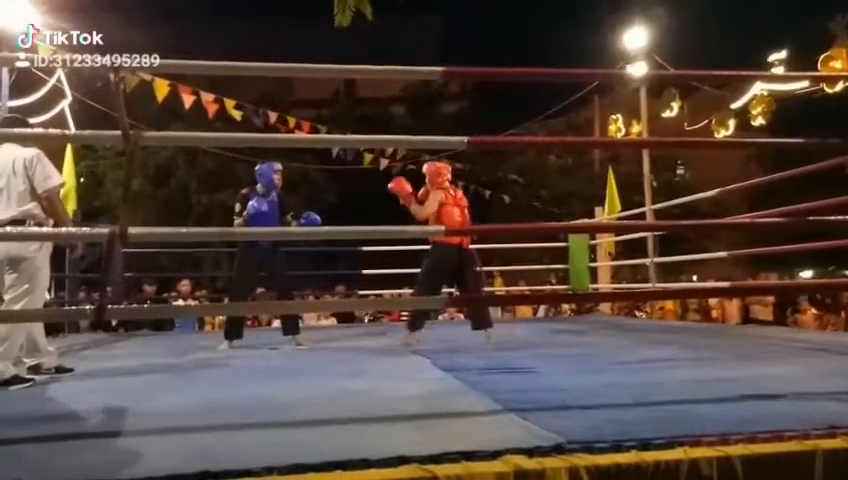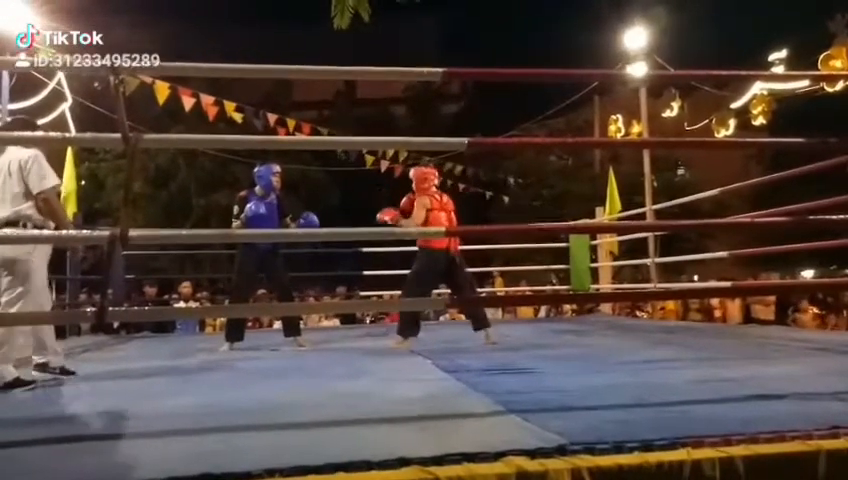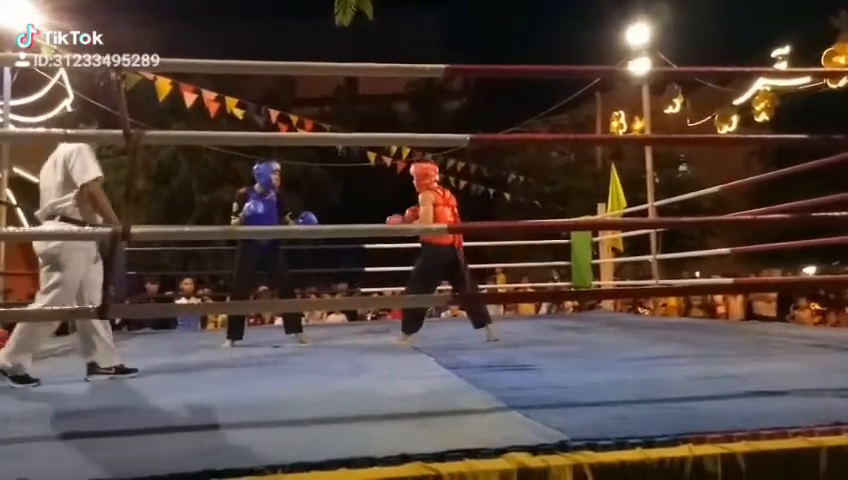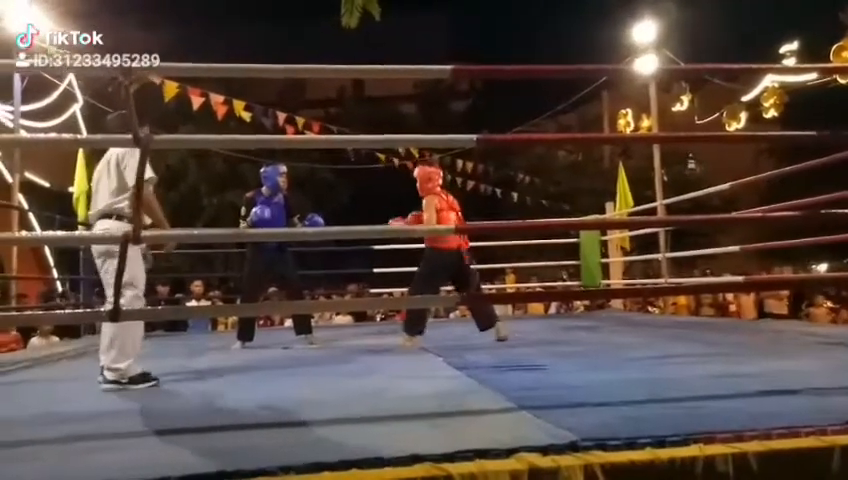
dt=0.7s
person 1, frame 1
right shoulder: (30, 155)
right elbow: (49, 197)
right wrist: (70, 231)
right hip: (28, 237)
left knee: (27, 302)
left ankle: (43, 360)
person 1, frame 2
right shoulder: (30, 156)
right elbow: (46, 198)
right wrist: (71, 233)
right hip: (25, 240)
left knee: (37, 302)
left ankle: (47, 359)
person 1, frame 3
left shoulder: (57, 157)
right shoulder: (78, 149)
right elbow: (92, 190)
right wrist: (116, 223)
left hip: (75, 236)
right hip: (67, 236)
left knee: (93, 301)
right knee: (54, 301)
left ankle: (102, 363)
person 1, frame 4
left shoulder: (106, 160)
right shoulder: (129, 151)
right elbow: (142, 193)
right wrist: (165, 229)
left hip: (106, 231)
right hip: (119, 232)
left knee: (119, 301)
right knee: (128, 300)
left ankle: (113, 367)
right ankle: (119, 372)
person 2, frame 1
left shoulder: (277, 196)
right shoulder: (246, 195)
left elbow: (287, 222)
right elbow: (236, 226)
left wrist: (302, 223)
right wrist: (247, 215)
left hip: (272, 249)
right hip: (250, 249)
left knee: (285, 290)
right knee: (239, 292)
left ankle: (295, 335)
right ankle: (229, 339)
person 2, frame 2
left shoulder: (276, 198)
right shoulder: (245, 197)
left elbow: (286, 224)
right elbow: (235, 228)
left wrist: (301, 224)
right wrist: (245, 217)
left hip: (271, 250)
right hip: (250, 251)
left knee: (285, 291)
right knee: (240, 294)
left ankle: (296, 336)
right ankle: (230, 340)
person 2, frame 3
left shoulder: (276, 195)
right shoulder: (244, 195)
left elbow: (285, 220)
right elbow: (234, 224)
left wrist: (299, 223)
right wrist: (243, 216)
left hip: (271, 248)
right hip: (249, 248)
left knee: (286, 288)
right knee: (240, 291)
left ankle: (297, 332)
right ankle: (232, 337)
person 2, frame 4
left shoulder: (283, 198)
right shoulder: (252, 198)
left elbow: (293, 222)
right elbow: (242, 228)
left wrist: (307, 224)
right wrist: (251, 220)
left hip: (280, 250)
right hip: (258, 251)
left knee: (295, 290)
right knee: (250, 293)
left ankle: (306, 333)
right ankle: (242, 338)
person 3, frame 1
left shoulder: (437, 194)
right shoulder: (458, 194)
left elbow: (422, 215)
left wrist: (409, 200)
right wrist: (427, 202)
left hip: (442, 249)
right hip: (461, 248)
left knee: (424, 290)
right knee: (472, 290)
left ankle: (412, 333)
right ankle: (488, 332)
person 3, frame 2
left shoulder: (423, 200)
right shoulder: (445, 199)
left elbow: (414, 225)
left wrist: (396, 219)
right wrist: (412, 211)
left hip: (431, 254)
right hip: (450, 253)
left knee: (411, 294)
right knee: (466, 292)
left ankle: (404, 338)
right ankle: (487, 333)
person 3, frame 3
left shoulder: (426, 195)
right shoulder: (447, 194)
left elbow: (426, 223)
left wrist: (405, 224)
right wrist: (417, 216)
left hip: (435, 249)
right hip: (454, 248)
left knee: (416, 290)
right knee: (467, 288)
left ankle: (407, 334)
right ankle: (489, 330)
person 3, frame 4
left shoulder: (430, 200)
right shoulder: (449, 198)
left wrist: (407, 227)
right wrist: (421, 220)
left hip: (440, 252)
right hip: (459, 252)
left knee: (418, 292)
right knee: (472, 291)
left ankle: (411, 336)
right ankle: (498, 328)
